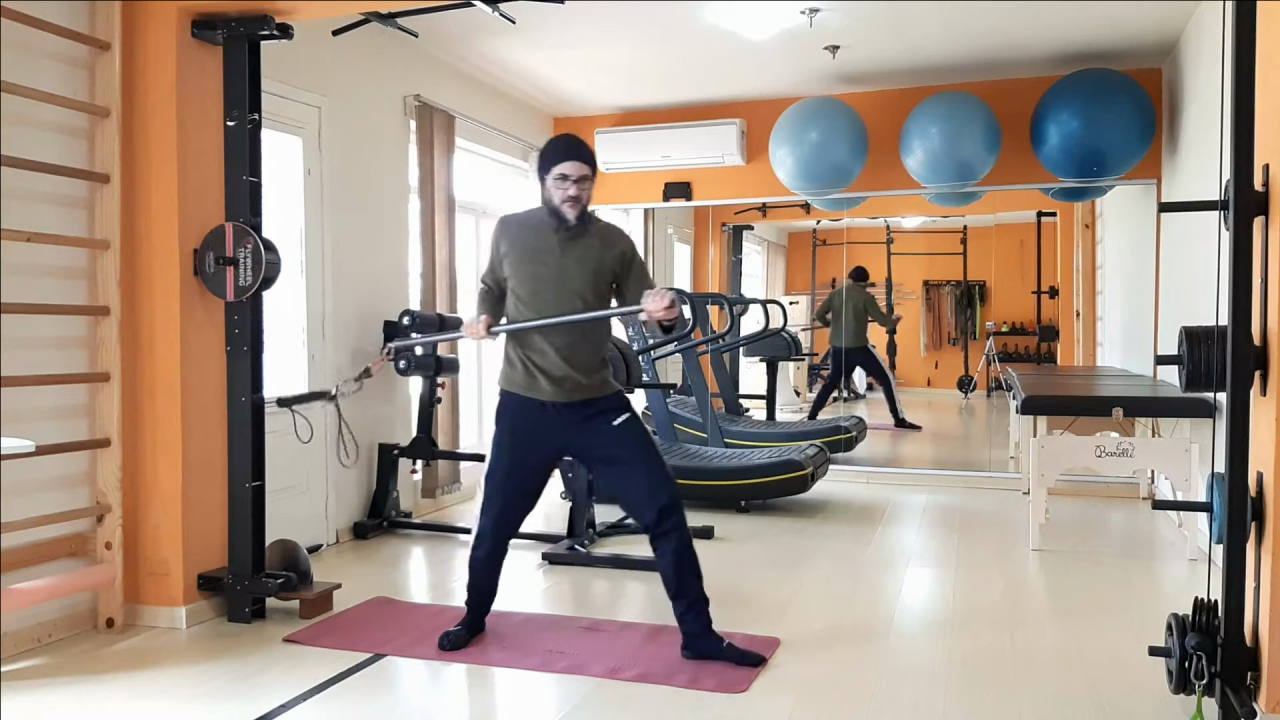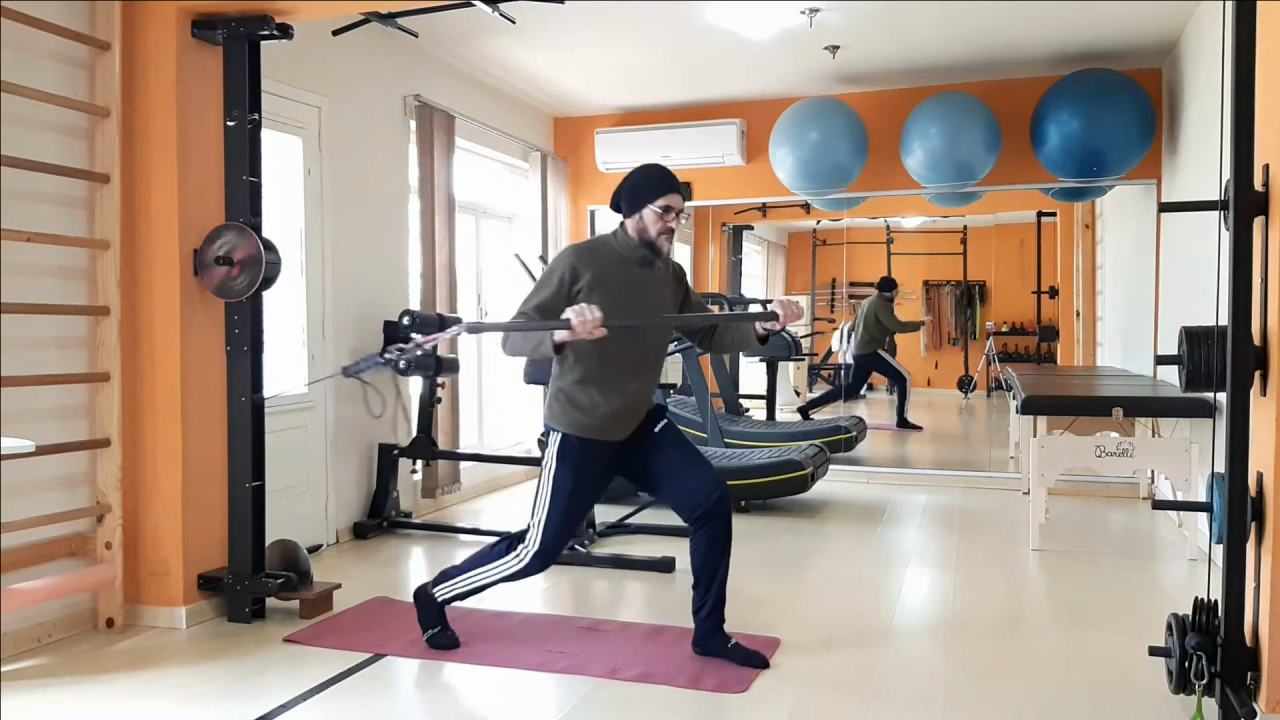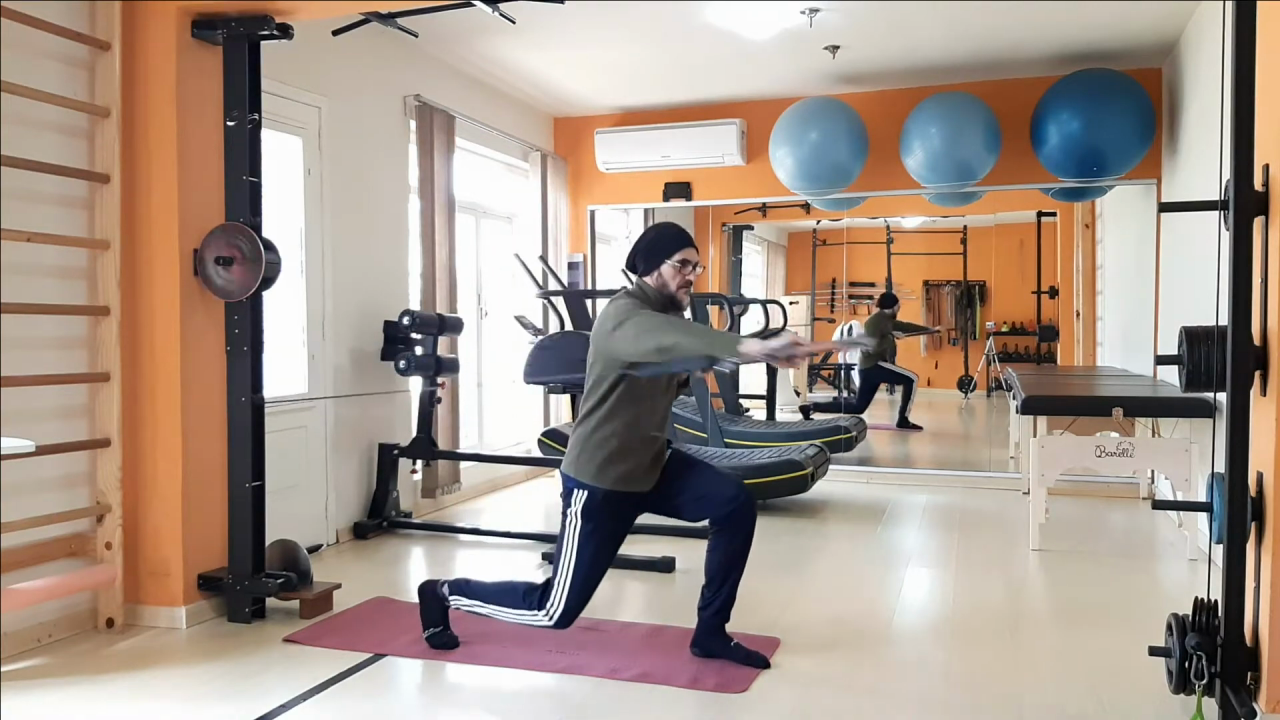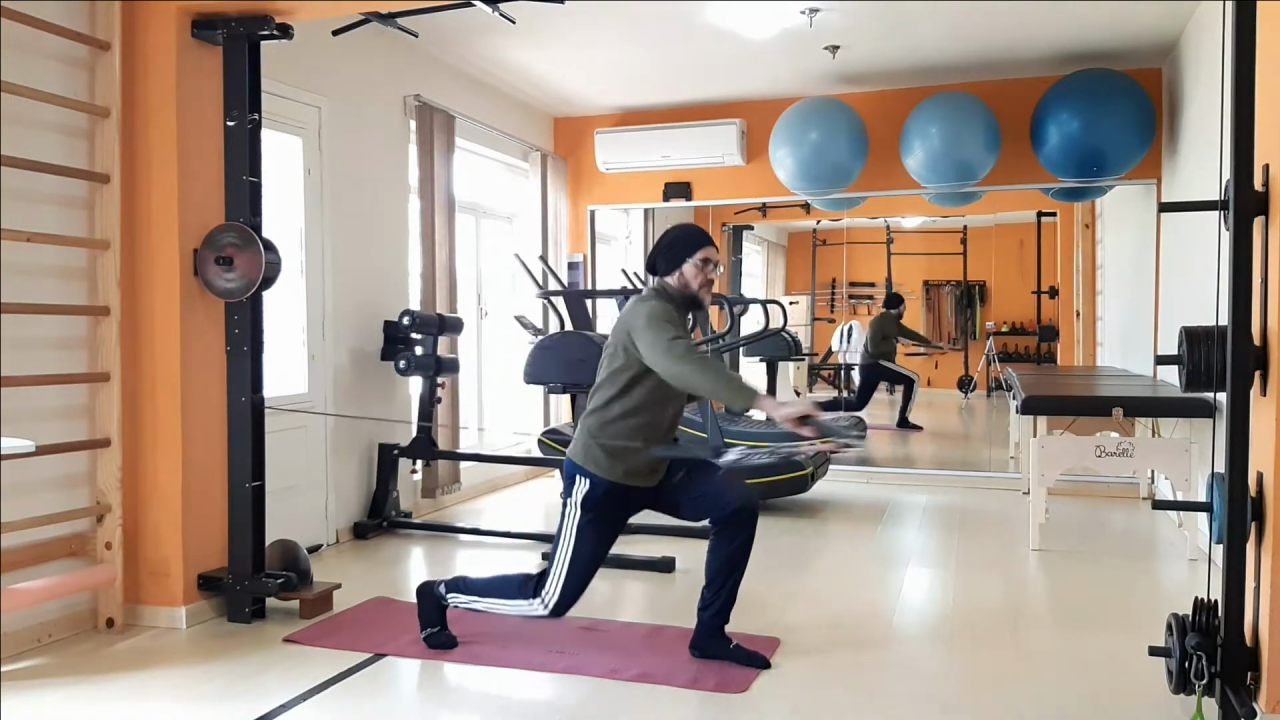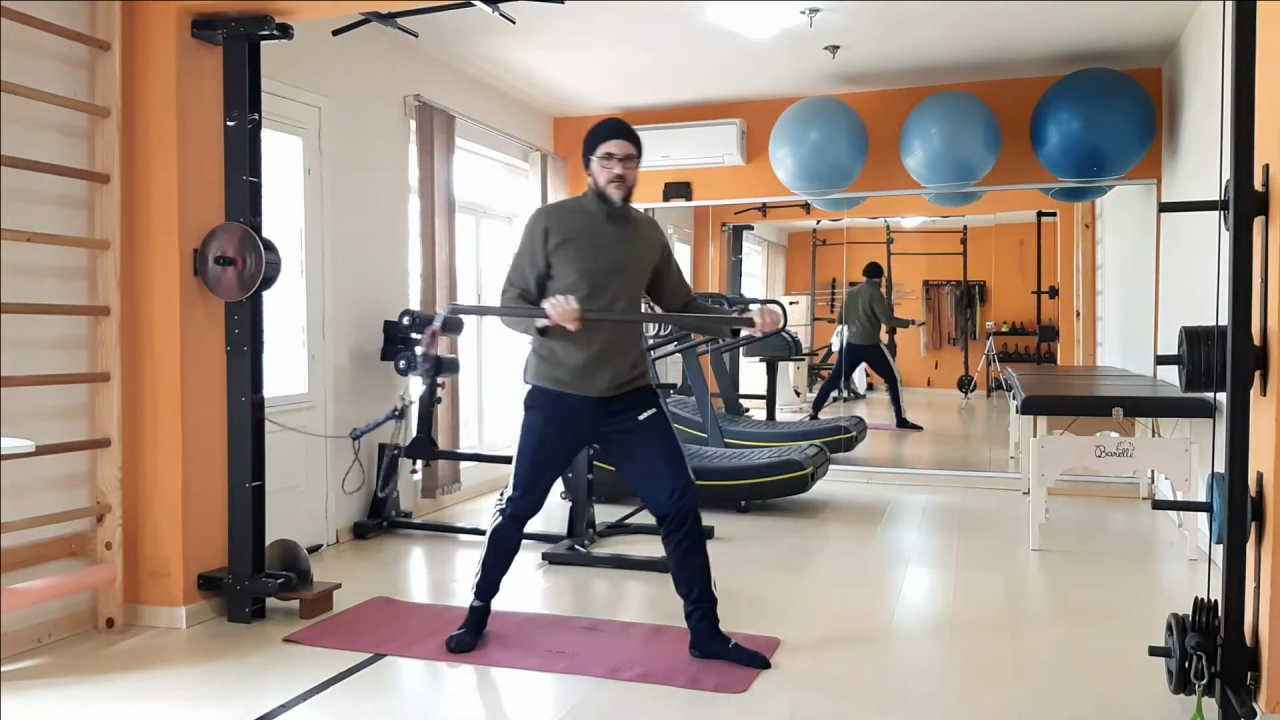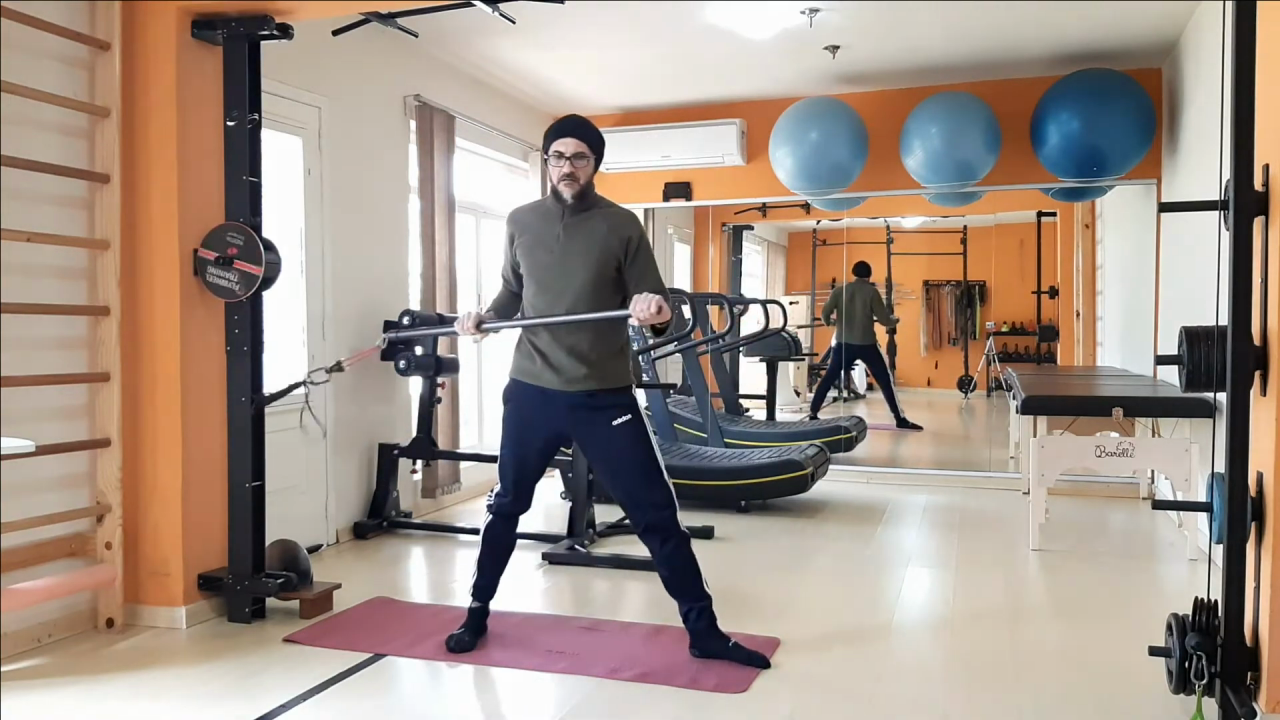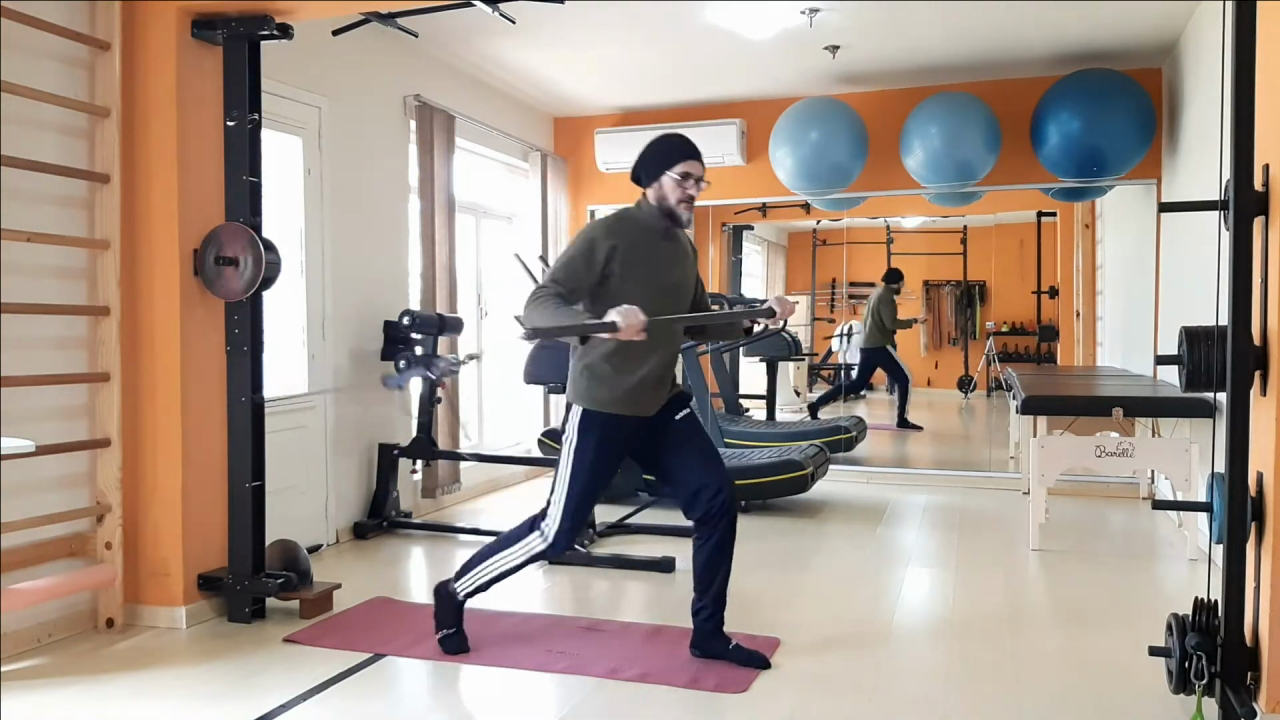
dt=0.7s
person 1, frame 1
left shoulder: (612, 242)
right shoulder: (509, 231)
left elbow: (648, 306)
right elbow: (492, 288)
left wrist: (662, 313)
right wrist: (483, 317)
left hip: (595, 403)
right hip: (526, 404)
left knee: (662, 508)
right knee: (496, 520)
left ankle: (698, 635)
right ankle: (475, 616)
person 1, frame 2
left shoulder: (670, 274)
right shoulder: (580, 261)
left elbow: (709, 335)
right elbow: (514, 336)
left wrist: (763, 327)
right wrist: (564, 334)
left hip: (641, 423)
right hip: (580, 429)
left knee: (711, 502)
right knee: (537, 551)
left ankle: (710, 633)
right ankle: (434, 594)
person 1, frame 3
left shoulder: (667, 313)
right shoulder: (625, 312)
right elbow: (660, 340)
right wrist: (749, 347)
left hip: (654, 464)
right hip: (599, 479)
left knee: (736, 505)
right knee: (557, 610)
left ankle: (711, 634)
right ankle: (444, 593)
person 1, frame 4
left shoulder: (674, 312)
right shoulder: (650, 313)
right elbow: (678, 364)
left wrist: (725, 385)
right wrist: (770, 405)
left hip: (656, 462)
right hip: (601, 472)
left knee: (739, 506)
right knee: (555, 597)
left ankle: (711, 635)
right ankle: (440, 594)
person 1, frame 5
left shoulder: (648, 234)
right shoulder: (549, 222)
left elbow: (682, 308)
right elbow: (510, 305)
left wrist: (743, 318)
right wrist: (544, 314)
left hip: (630, 397)
right hip: (558, 395)
left knee: (679, 507)
right knee: (517, 507)
left ankle: (706, 635)
right ankle: (478, 610)
person 1, frame 6
left shoulder: (622, 226)
right shoulder: (522, 222)
left elbow: (654, 301)
left wrist: (655, 311)
right wrist: (485, 315)
left hip: (604, 395)
right hip: (532, 390)
left knee: (656, 511)
right knee: (506, 504)
left ankle: (704, 632)
right ankle: (478, 611)
person 1, frame 7
left shoulder: (682, 248)
right shoulder: (607, 235)
left elbow: (697, 323)
right elbow: (539, 306)
right wrist: (604, 319)
left hip: (662, 404)
right hip: (601, 409)
left knee: (717, 502)
right knee: (556, 531)
left ankle: (709, 634)
right ankle: (454, 594)
